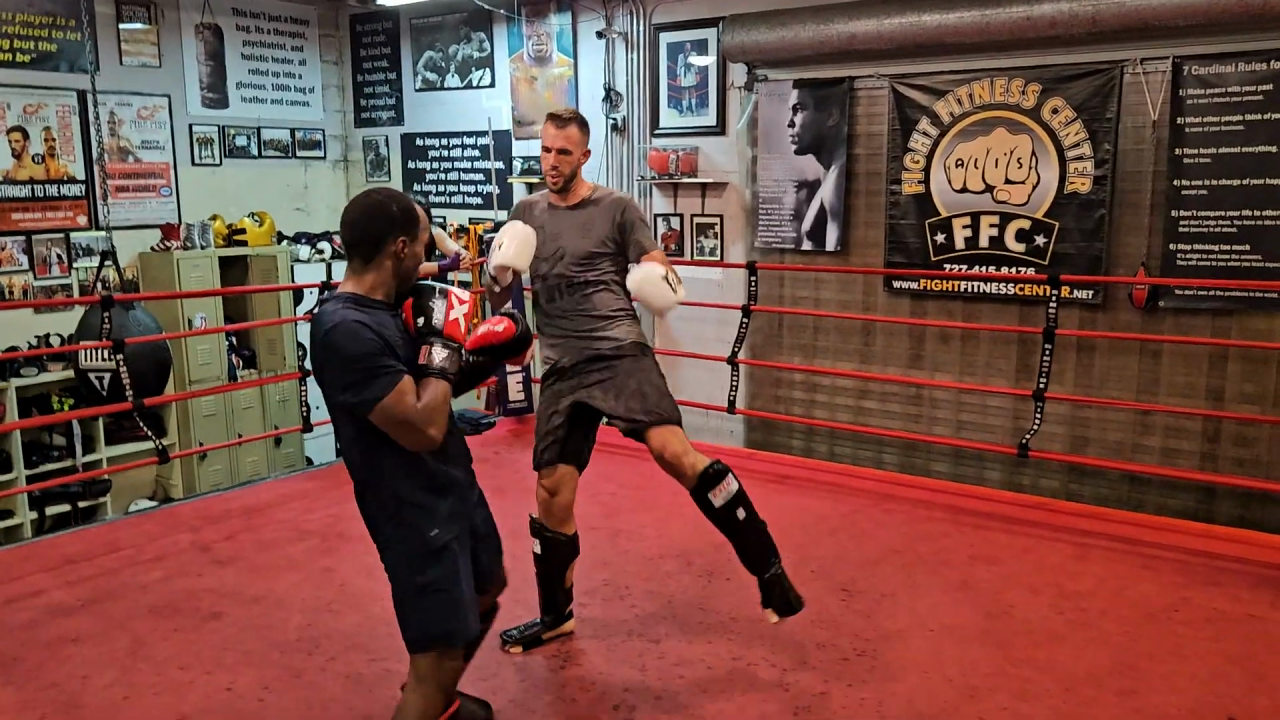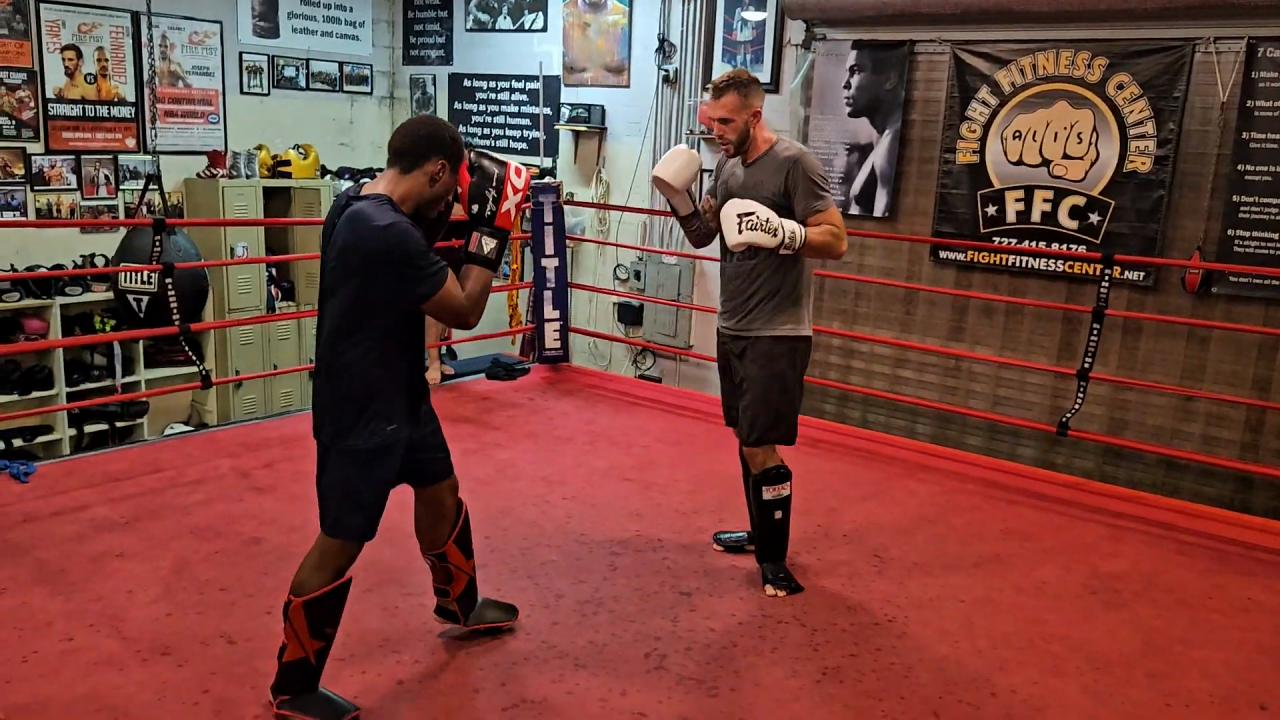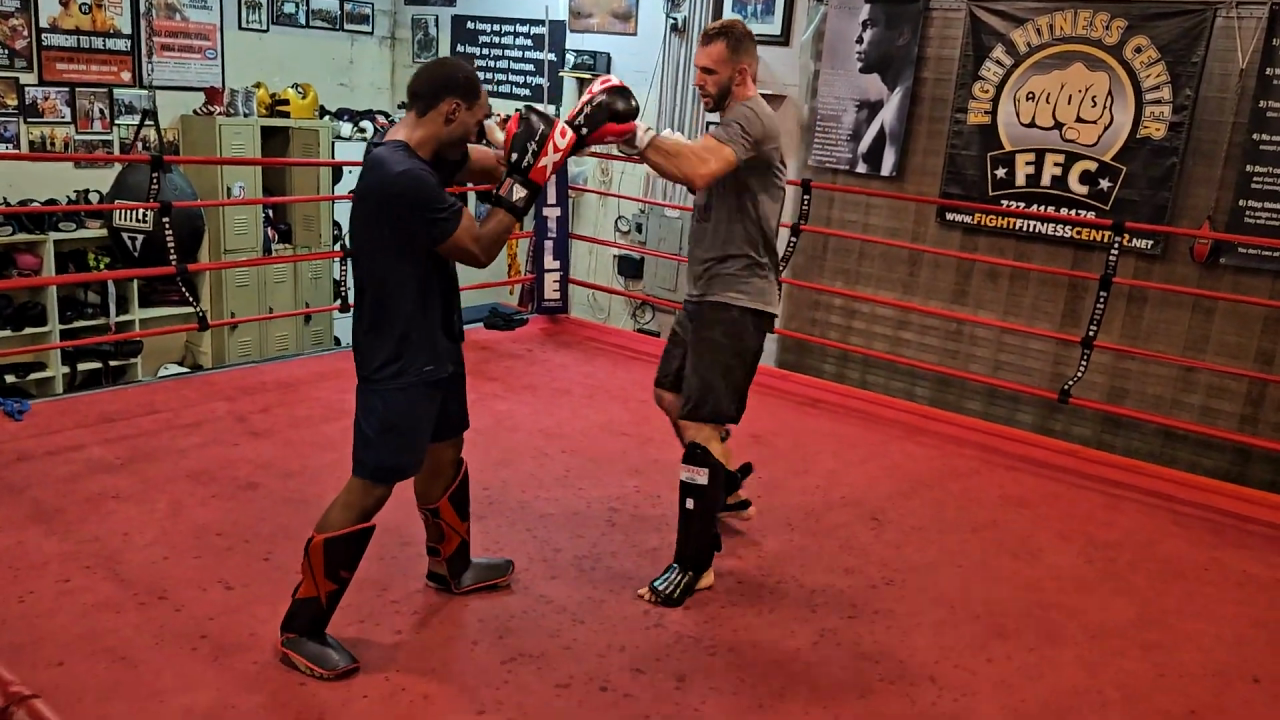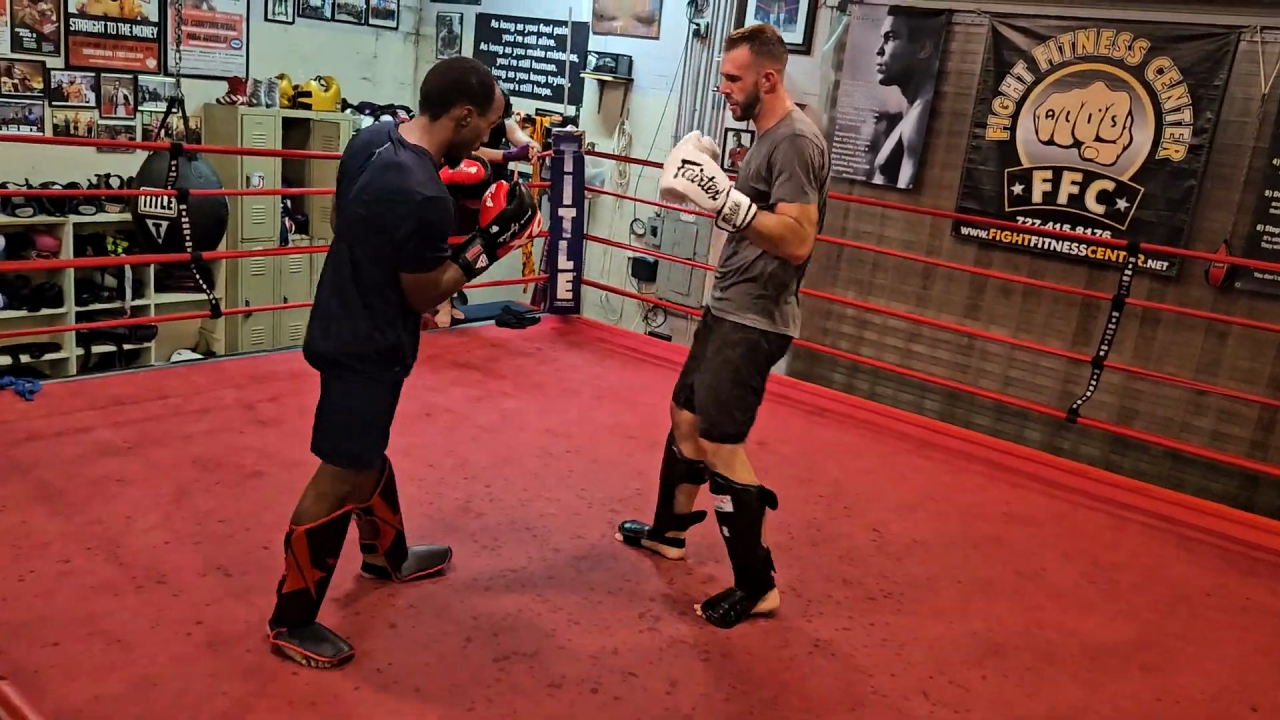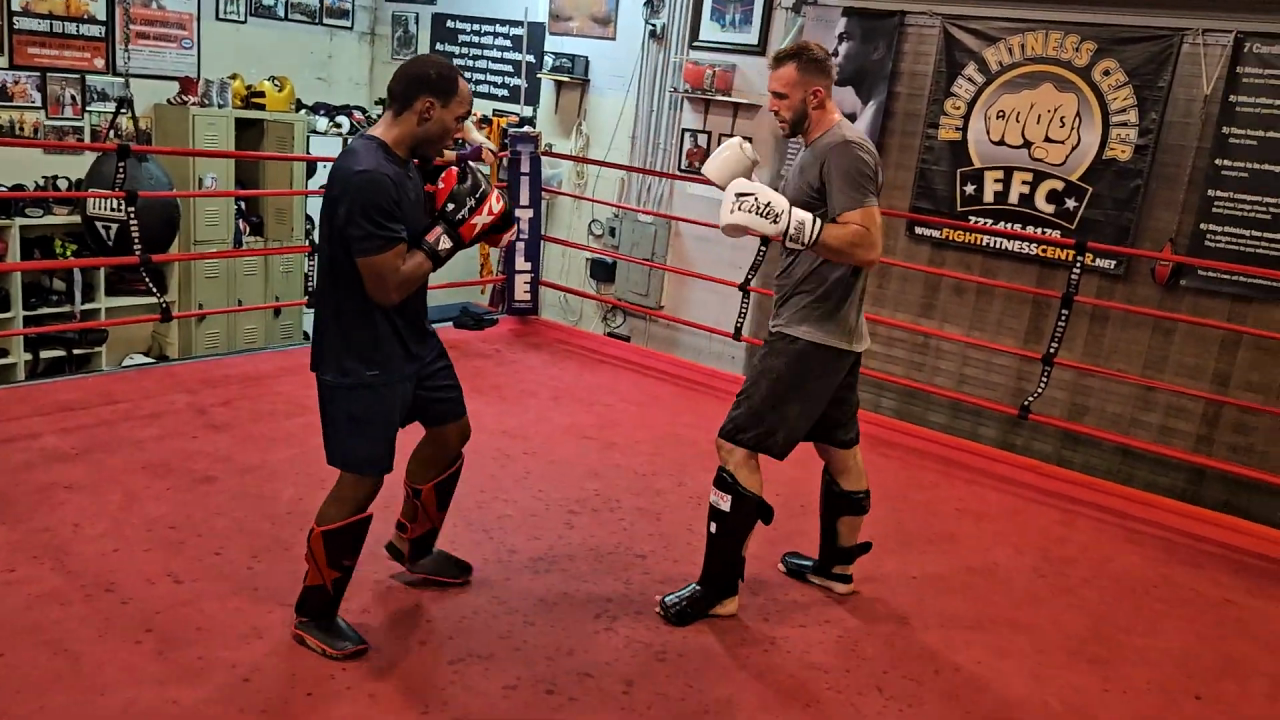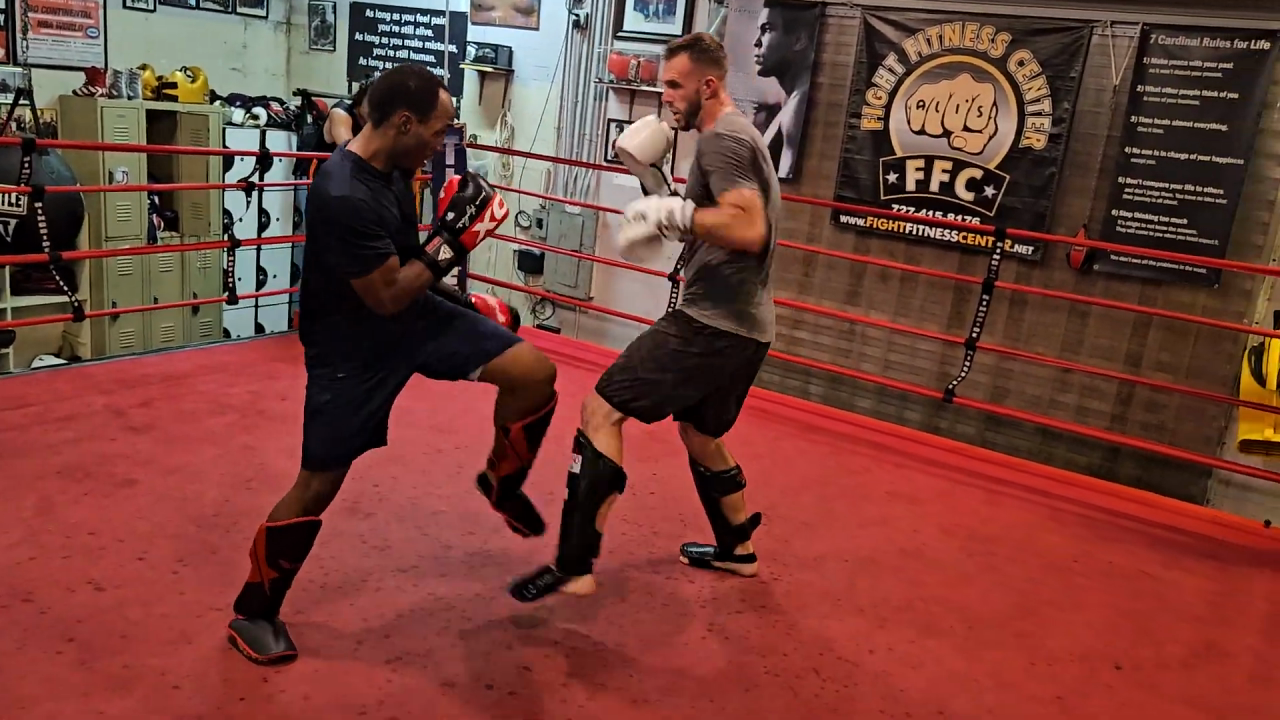
dt=0.7s
person 1, frame 1
left shoulder: (388, 307)
right shoulder: (348, 334)
right elbow: (424, 429)
left wrist: (481, 343)
right wrist: (446, 344)
left hip: (453, 487)
right hip: (413, 512)
left knee: (482, 596)
right knee: (435, 665)
person 1, frame 2
left shoulder: (360, 204)
right shoulder: (386, 234)
right elbow: (464, 311)
left wrist: (440, 220)
right wrist: (491, 225)
left hip: (399, 393)
right hip: (362, 410)
left knee: (442, 490)
right knee: (341, 542)
left ankle: (459, 602)
person 1, frame 3
left shoulder: (412, 152)
right shoulder: (400, 173)
left elbow: (492, 157)
right elbow: (478, 248)
left wrist: (571, 128)
right wrist: (526, 179)
left hip: (429, 338)
right hip: (397, 354)
left knee: (444, 450)
right knee: (371, 489)
left ankle: (451, 563)
right ankle: (302, 628)
person 1, frame 4
left shoulder: (375, 138)
right shoulder: (423, 197)
right elbow: (424, 297)
right wrist: (489, 243)
left hip: (359, 320)
right hip: (368, 344)
left knee: (371, 450)
right knee: (344, 472)
left ankle: (386, 553)
right ankle: (291, 620)
person 1, frame 5
left shoulder: (400, 161)
right shoulder: (367, 177)
right elbow: (390, 284)
left wrist: (466, 220)
right wrist: (454, 229)
left hip: (409, 336)
right hip: (363, 354)
left knee: (449, 432)
right knee: (361, 480)
left ankle: (414, 546)
right ankle: (314, 614)
person 1, frame 6
left shoulder: (392, 167)
right shoulder: (342, 196)
right elbow: (387, 296)
right wrist: (452, 239)
left hip: (419, 315)
right hip: (353, 350)
left knee: (535, 371)
right knee: (319, 483)
left ankle: (502, 484)
right ankle: (253, 612)
person 2, frame 1
left shoulder: (615, 208)
right shoulder: (525, 212)
left elbow: (664, 273)
right elbow: (501, 290)
left wrist: (660, 276)
right wrist: (501, 273)
left hip: (615, 351)
right hip: (562, 369)
left knee: (673, 450)
right knee: (553, 487)
left ankle: (767, 570)
right ankle: (554, 614)
person 2, frame 2
left shoulder: (795, 163)
right shoulder: (728, 164)
left elbow: (836, 241)
right elbow: (702, 236)
left wrist: (778, 231)
right wrist: (679, 200)
left hip: (777, 333)
right hip: (732, 328)
left knee: (761, 448)
right knee: (745, 437)
left ankle: (773, 558)
right ankle: (763, 530)
person 2, frame 3
left shoulder: (747, 118)
right shoulder: (748, 117)
left elbow: (698, 168)
left wrist: (631, 135)
right wrist: (668, 148)
left hip: (735, 298)
right hip: (715, 291)
left knee: (697, 422)
right knee: (673, 397)
left ankle: (695, 562)
right ankle: (724, 488)
person 2, frame 4
left shoulder: (795, 141)
right shoulder: (768, 135)
left elbow: (796, 242)
left wrist: (724, 198)
right wrist: (709, 191)
left hip: (753, 319)
right hip: (735, 310)
left knee: (719, 444)
right knee: (688, 420)
left ankle: (755, 584)
right ankle: (668, 528)
person 2, frame 5
left shoulder: (844, 150)
right shoulder: (818, 148)
left elbow: (865, 246)
left wrist: (780, 215)
right wrist: (756, 202)
left hip: (811, 335)
right hip: (832, 333)
left knee: (737, 446)
right knee: (838, 448)
left ankle: (717, 587)
right ankle: (836, 563)
person 2, frame 6
left shoulder: (726, 140)
right shoulder: (723, 143)
left elbow: (747, 231)
right elbow: (699, 222)
left wrist: (670, 213)
right wrist: (650, 180)
left hip: (715, 320)
right hip: (736, 322)
left knee: (603, 409)
right knee: (700, 434)
left ankle: (573, 563)
right ankle: (736, 545)
